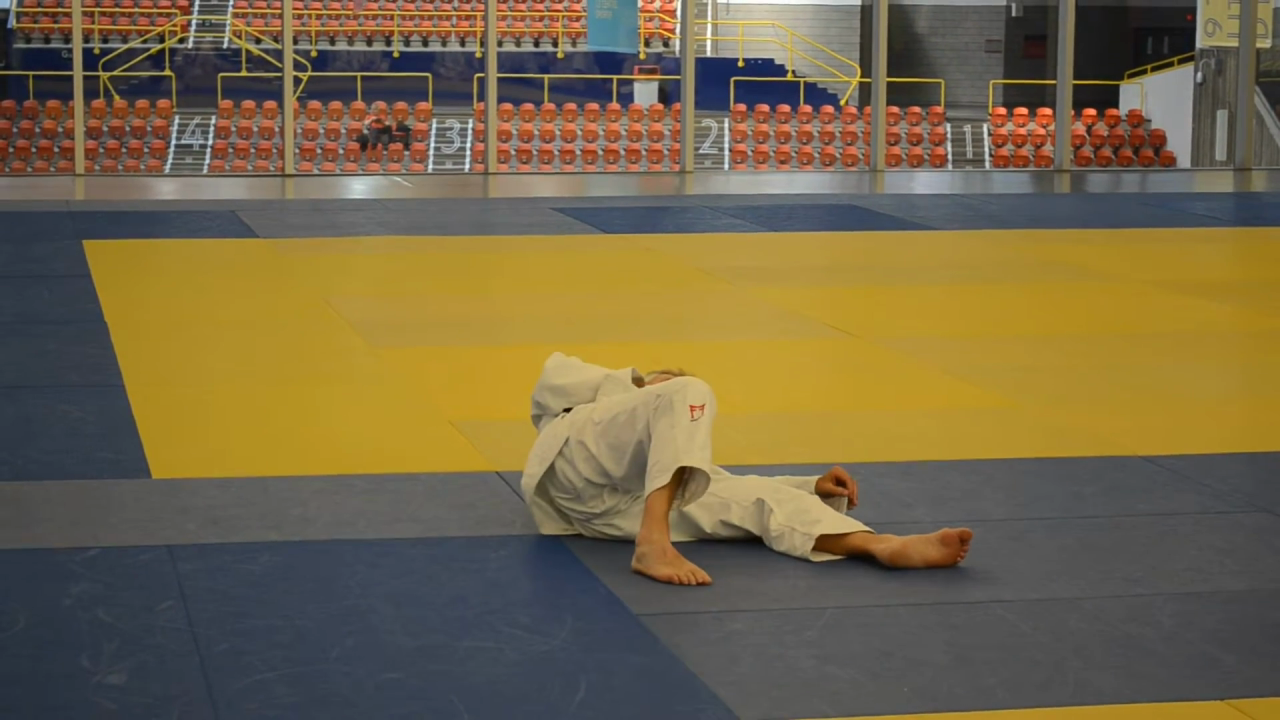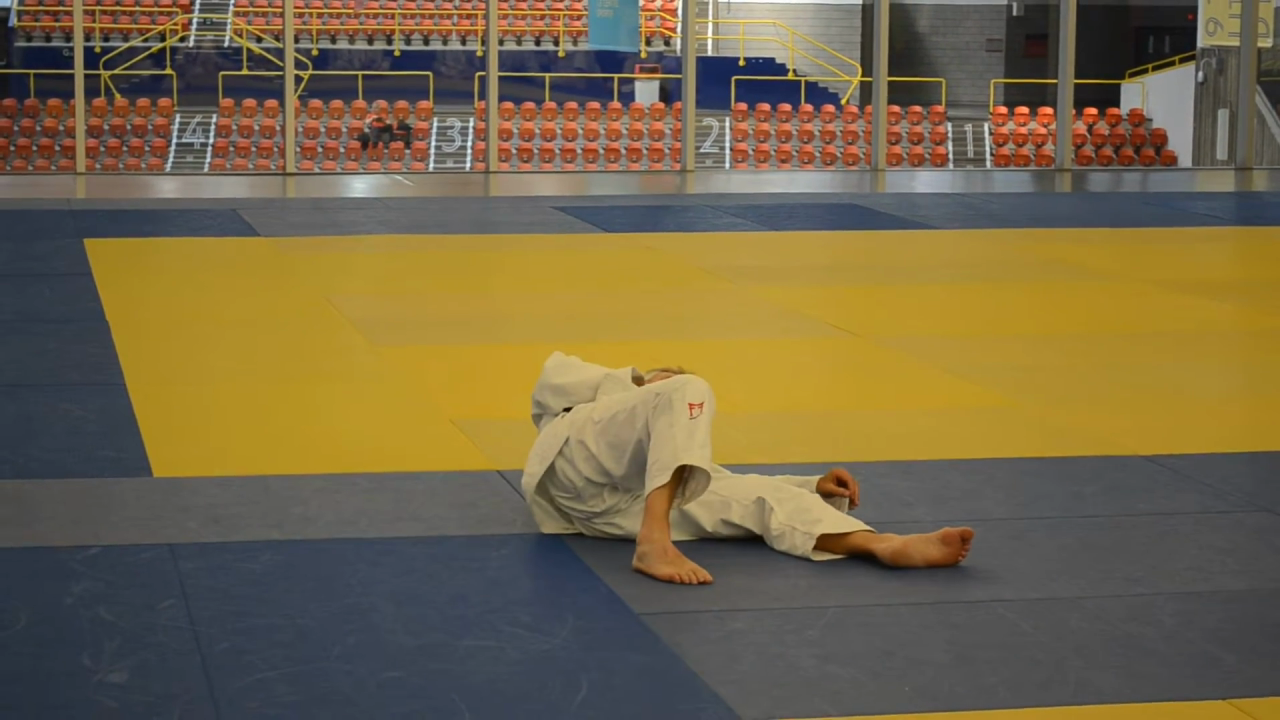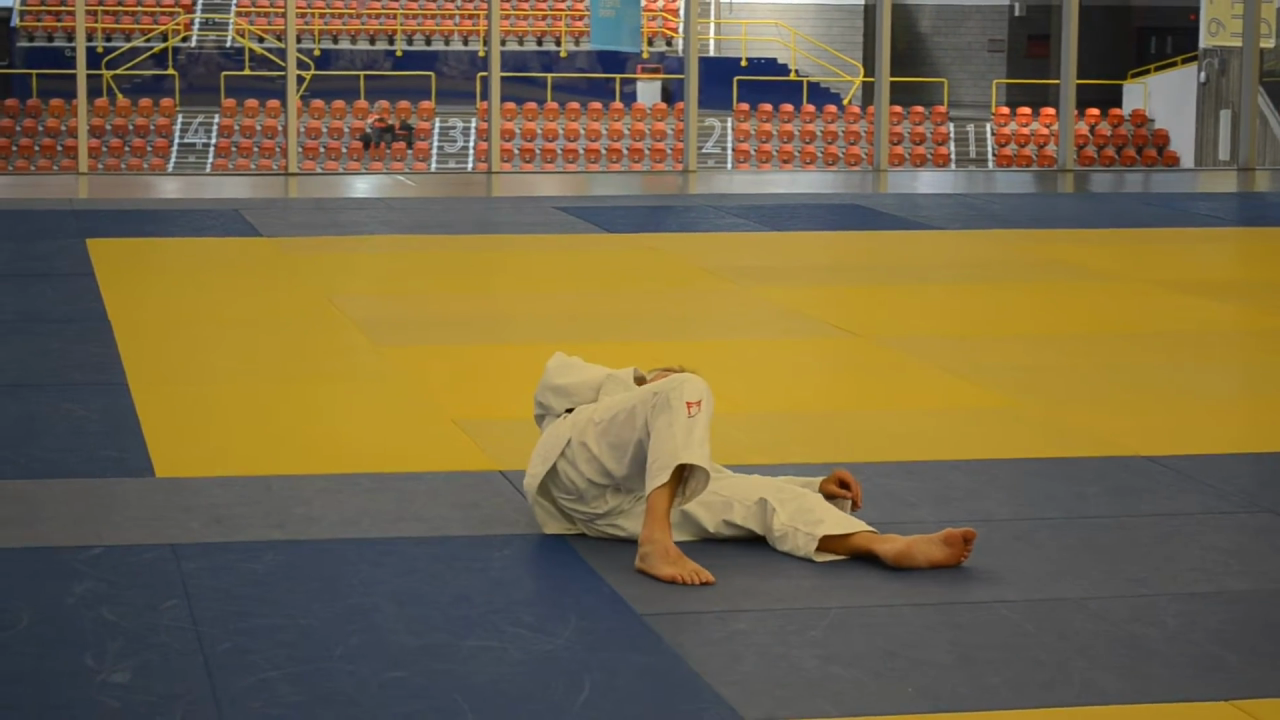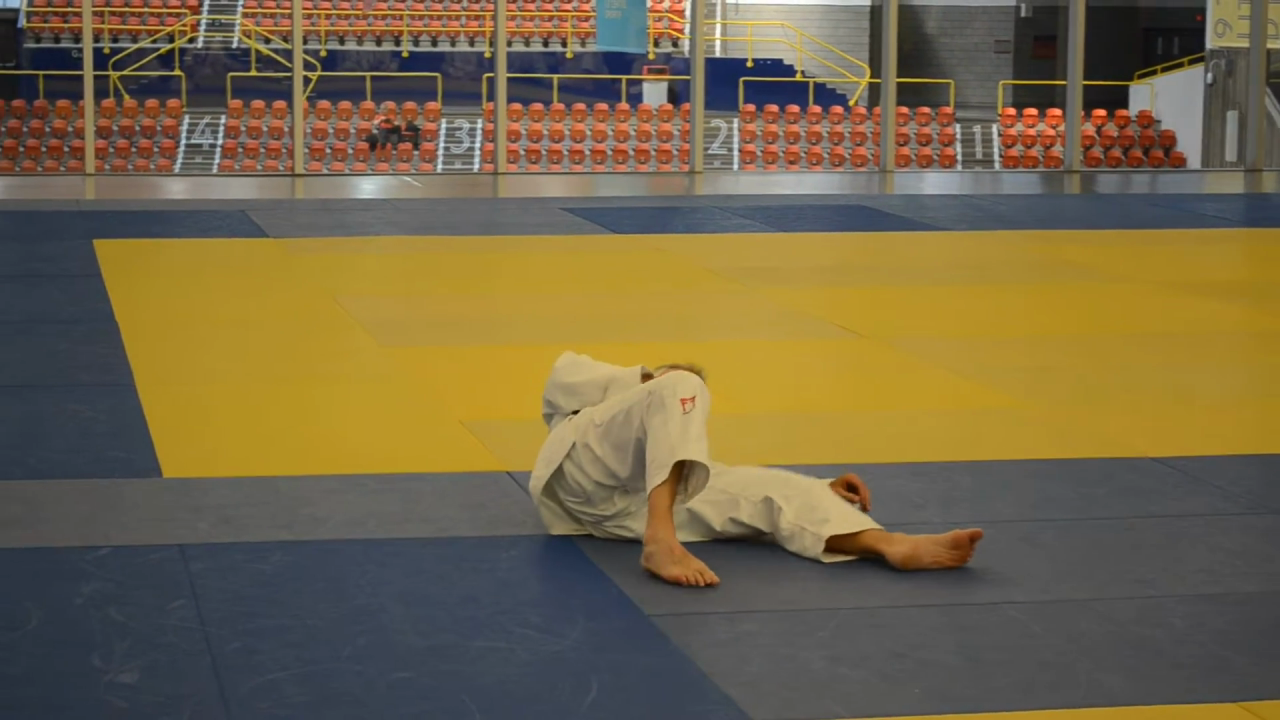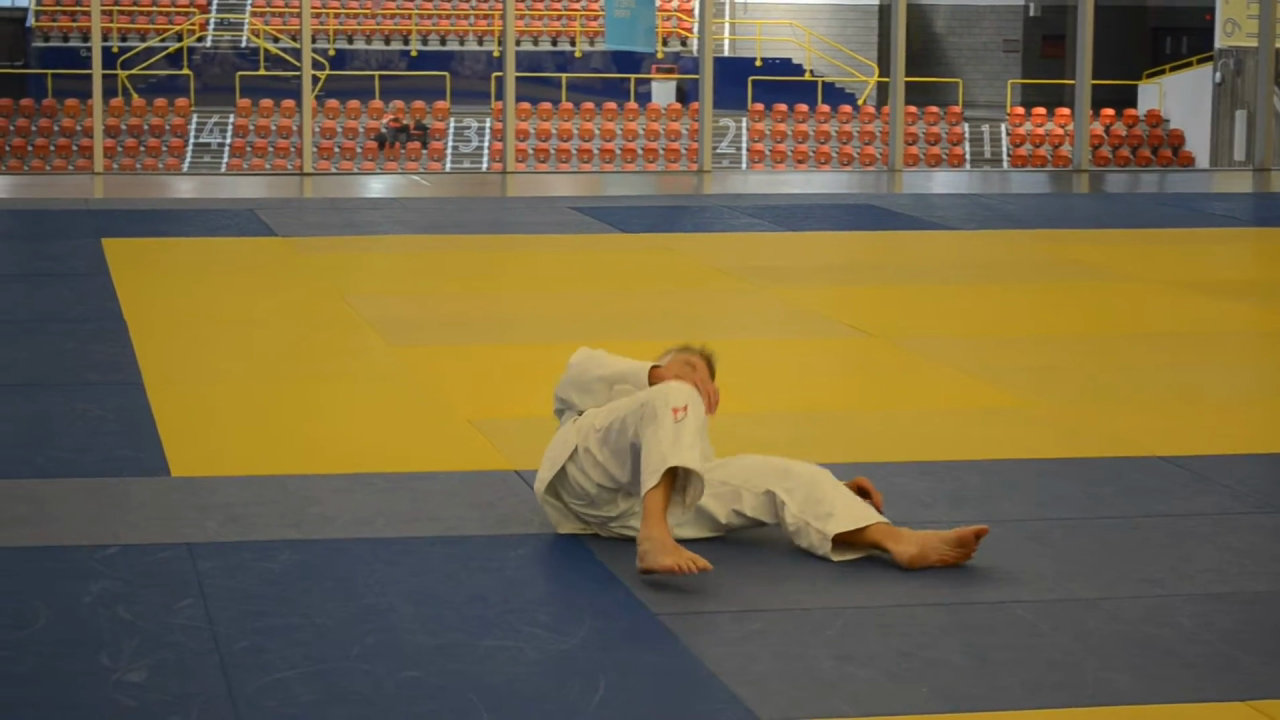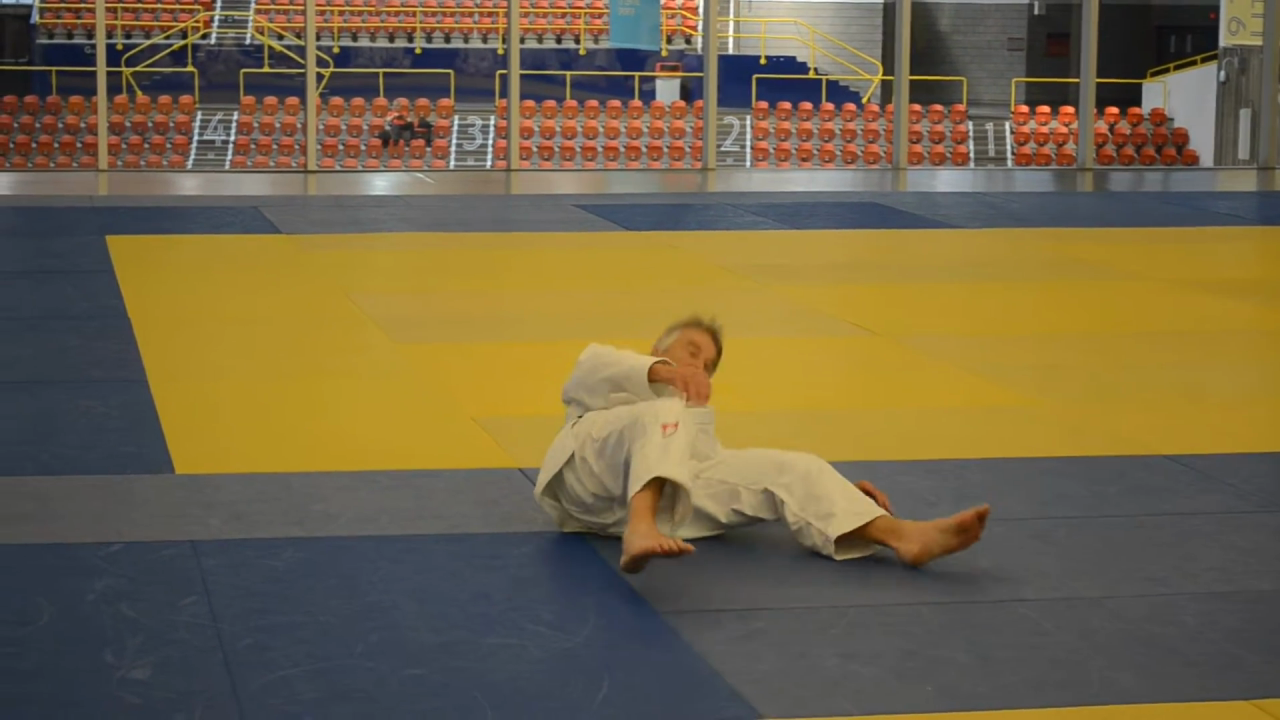
dt=0.1s
person 1, frame 1
left shoulder: (672, 456)
right shoulder: (588, 407)
left elbow: (732, 487)
right elbow: (554, 378)
left wrist: (814, 486)
right wrist: (633, 385)
left hip: (616, 507)
left knee: (760, 500)
right knee: (689, 394)
left ankle: (887, 546)
right ankle: (654, 543)
person 1, frame 2
left shoulder: (674, 455)
left elbow: (734, 487)
right elbow: (554, 376)
left wrist: (815, 486)
right wrist: (633, 384)
left hip: (617, 505)
left knee: (761, 498)
right knee: (689, 393)
left ankle: (888, 546)
right ankle: (655, 542)
person 1, frame 3
left shoulder: (671, 456)
right shoulder: (585, 410)
left elbow: (740, 488)
right elbow: (556, 378)
left wrist: (816, 488)
right wrist: (635, 384)
left hip: (622, 508)
right hip: (578, 469)
left knee: (766, 497)
right knee: (685, 390)
left ankle: (888, 545)
right ankle: (656, 543)
person 1, frame 4
left shoulder: (682, 456)
right shoulder: (589, 411)
left elbow: (751, 488)
right elbow: (565, 376)
left wrist: (825, 489)
right wrist: (644, 383)
left hip: (625, 508)
right hip: (584, 471)
left knee: (773, 490)
right knee: (681, 390)
left ankle: (895, 546)
right ankle: (661, 542)
person 1, frame 5
left shoulder: (690, 440)
right shoulder: (606, 399)
left elbow: (753, 483)
right elbow: (581, 372)
left wrist: (835, 491)
right wrist: (658, 376)
left hip: (652, 491)
right hip: (590, 472)
left knee: (789, 477)
right knee: (680, 401)
left ankle: (900, 541)
right ankle: (655, 540)
person 1, frame 6
left shoulder: (698, 434)
right shoulder: (609, 394)
left elbow: (754, 475)
right elbow: (590, 369)
left wrist: (841, 492)
right wrist: (660, 371)
left hip: (661, 496)
right hip: (592, 473)
left knee: (789, 470)
right knee: (668, 418)
left ankle: (902, 536)
right ankle: (641, 533)
